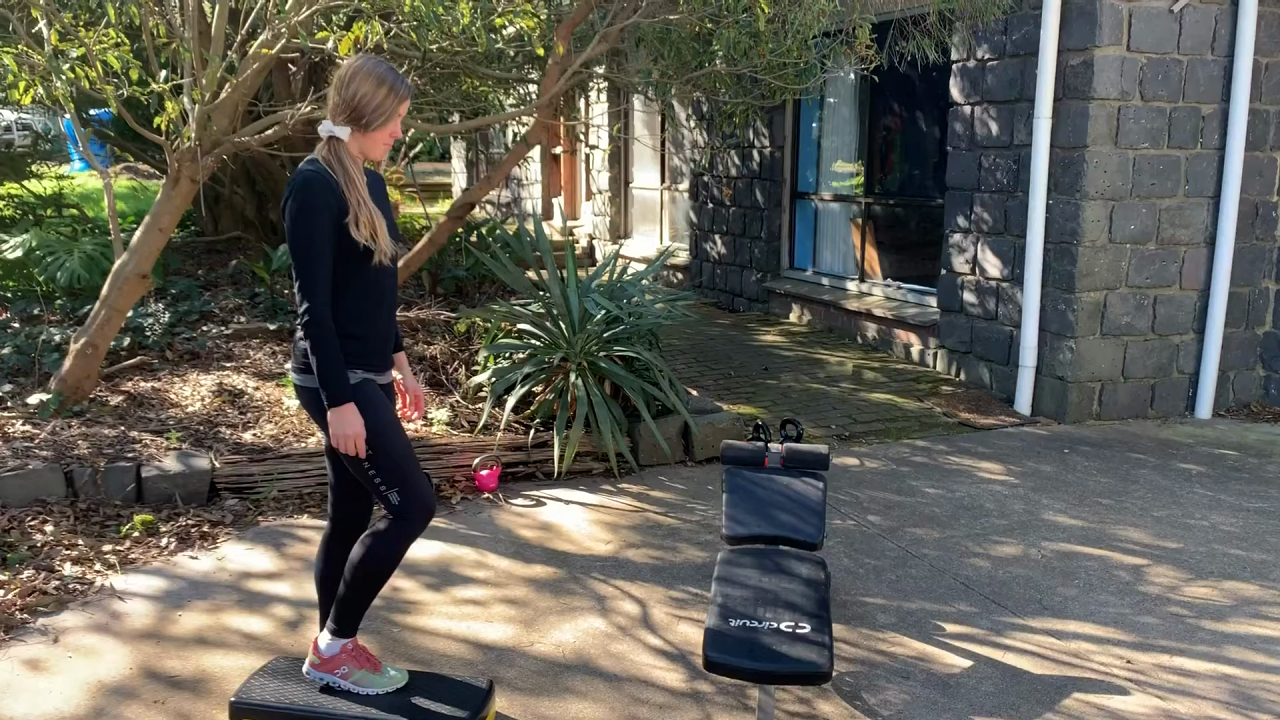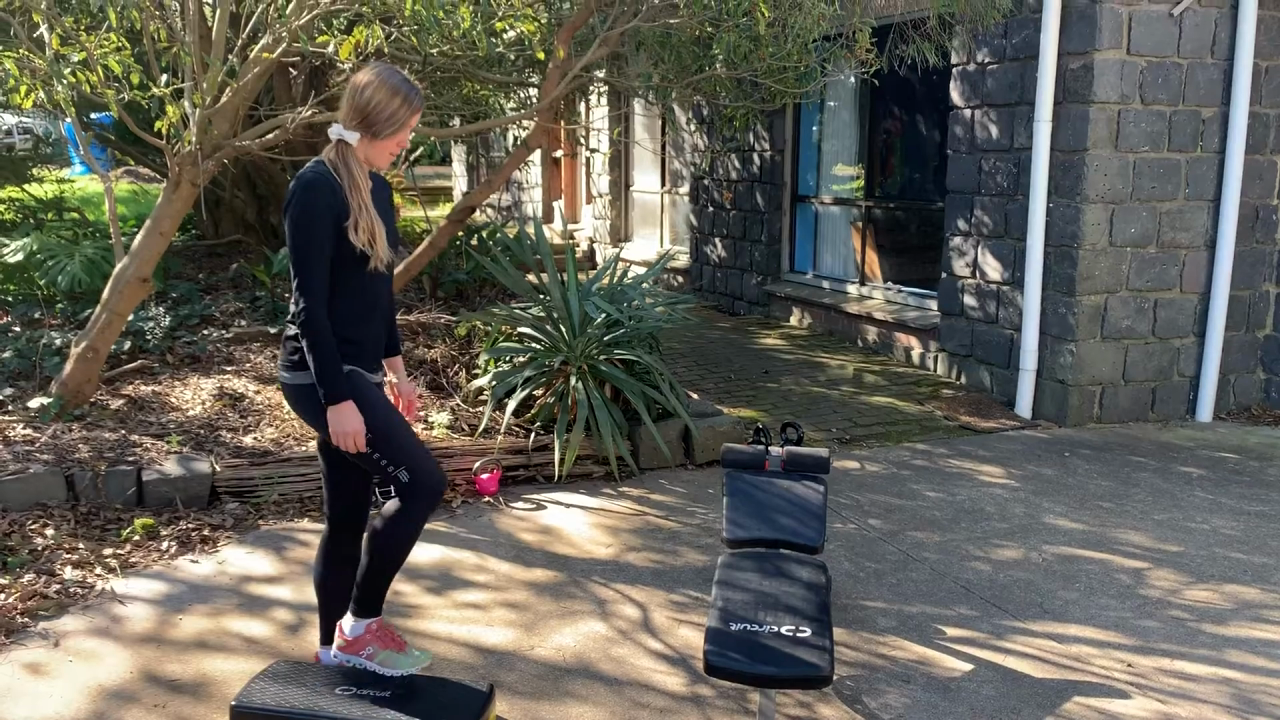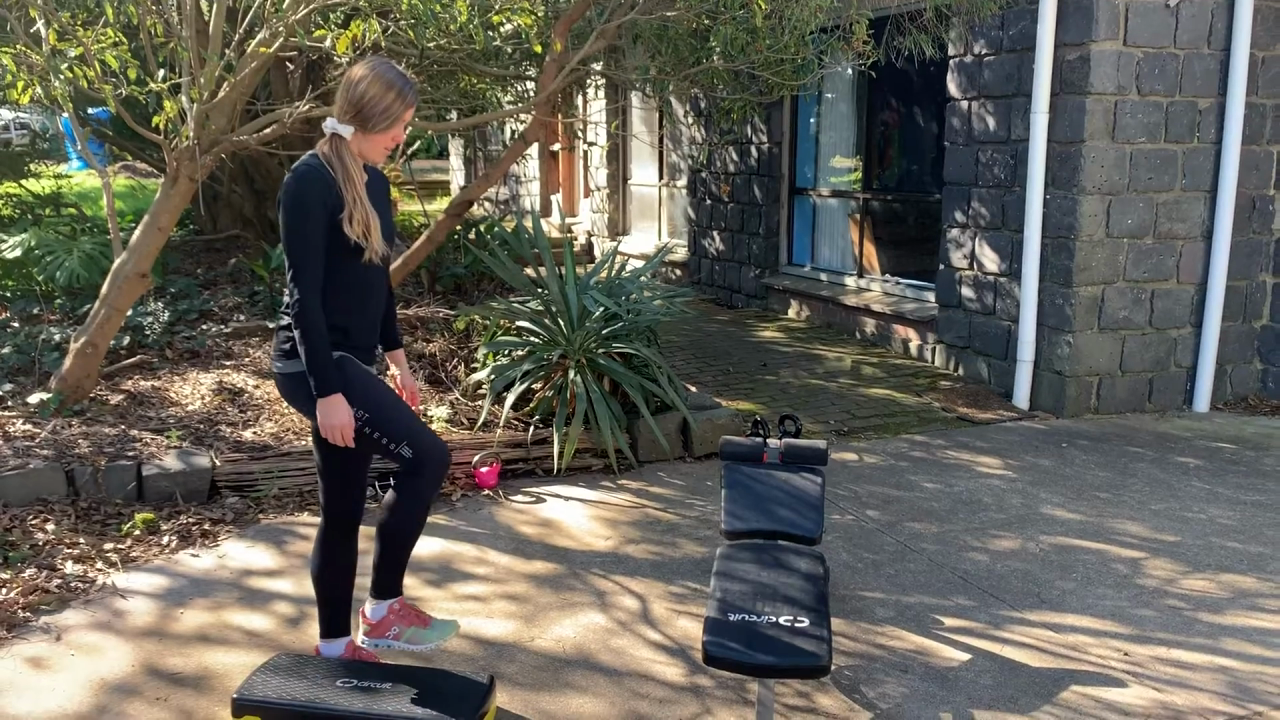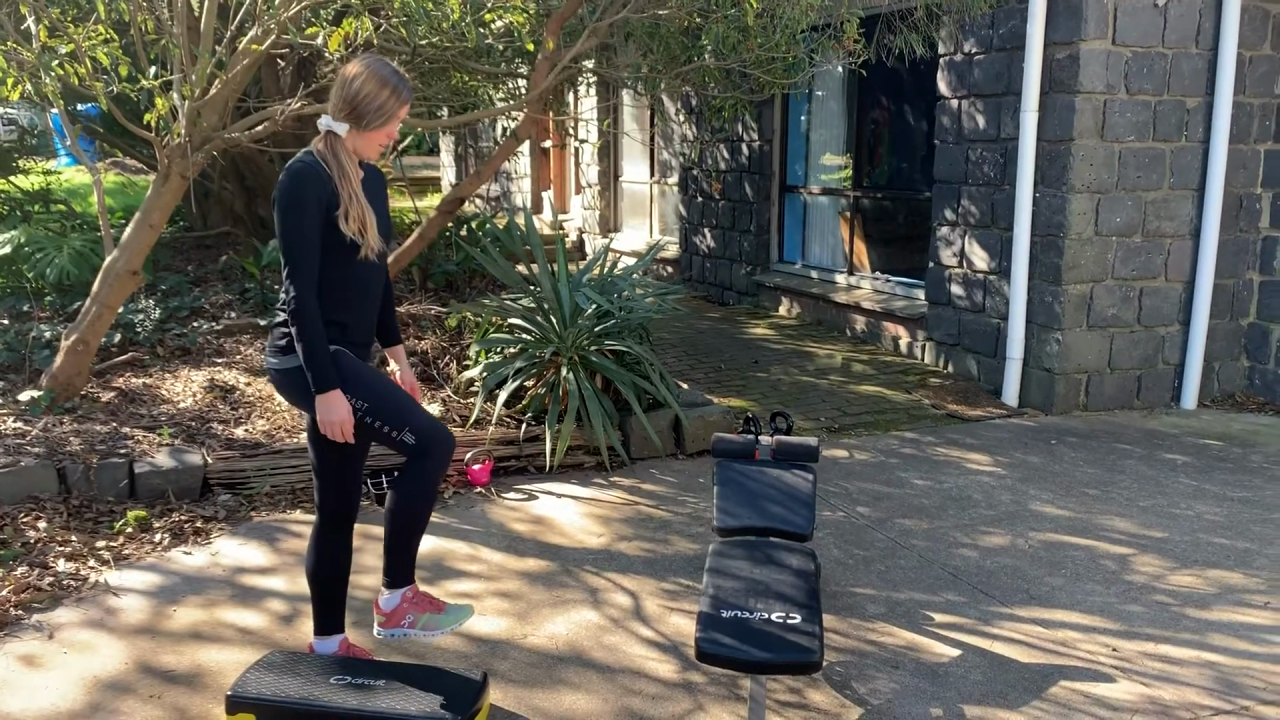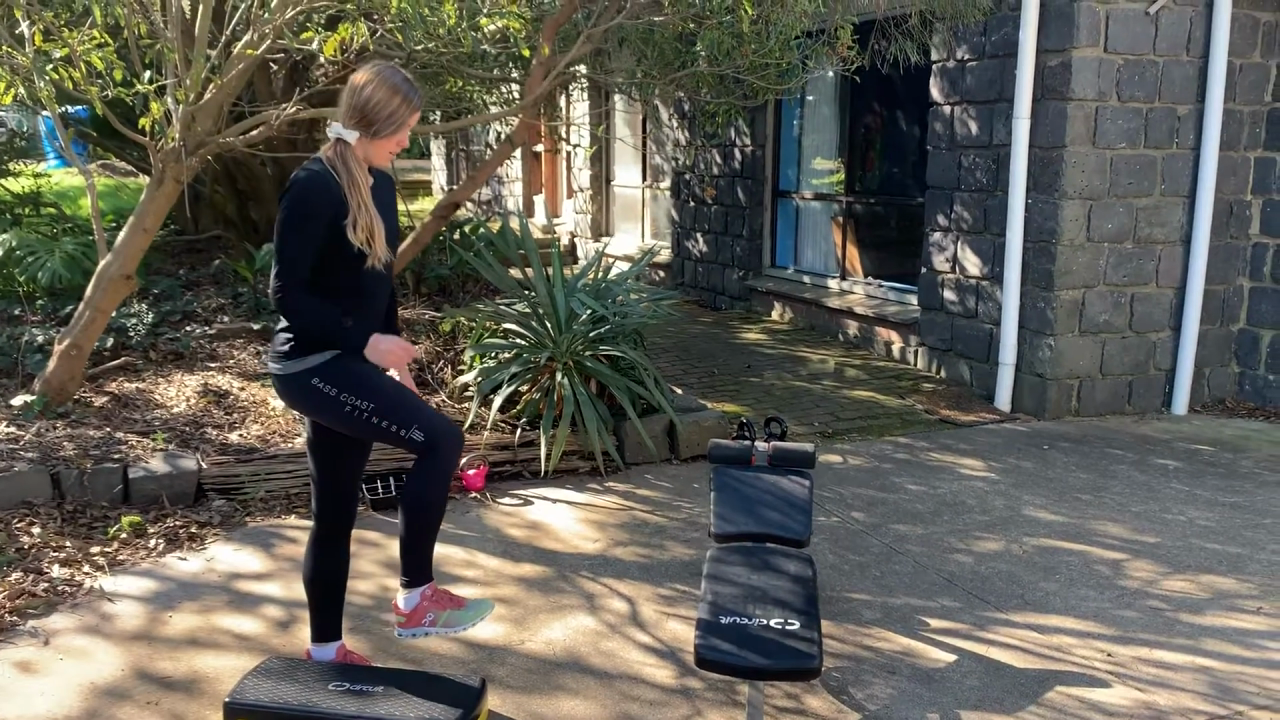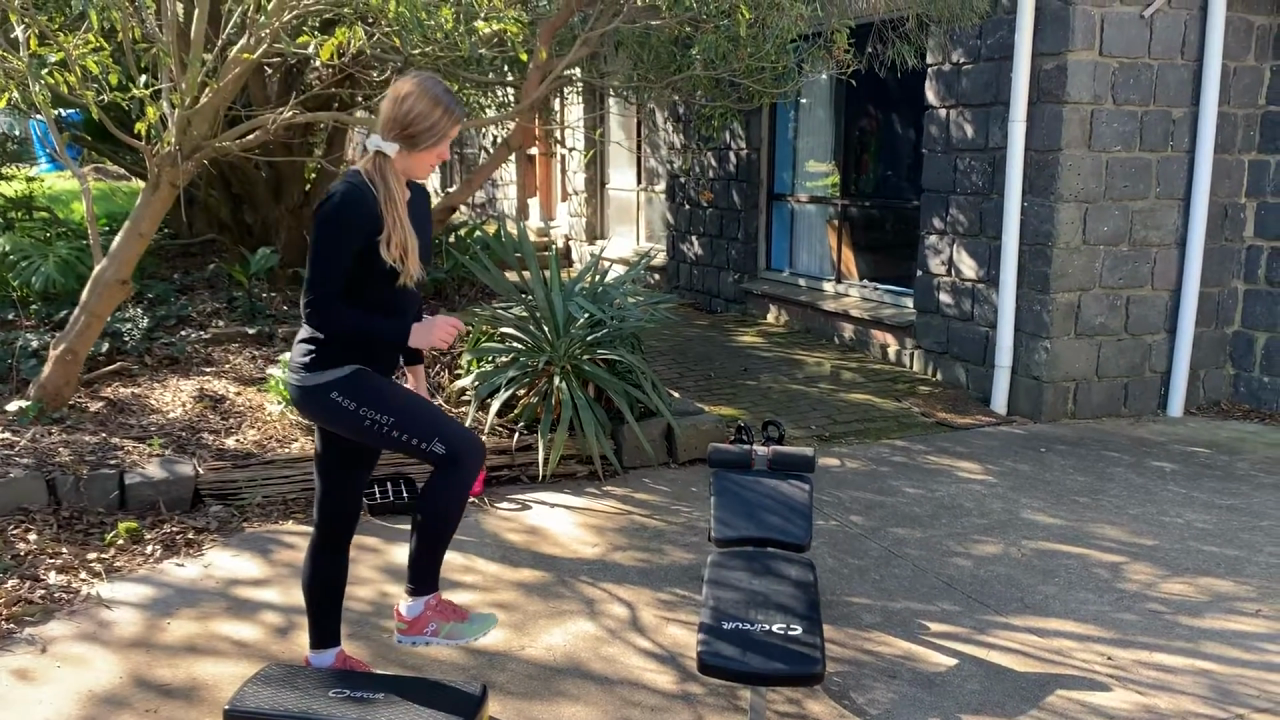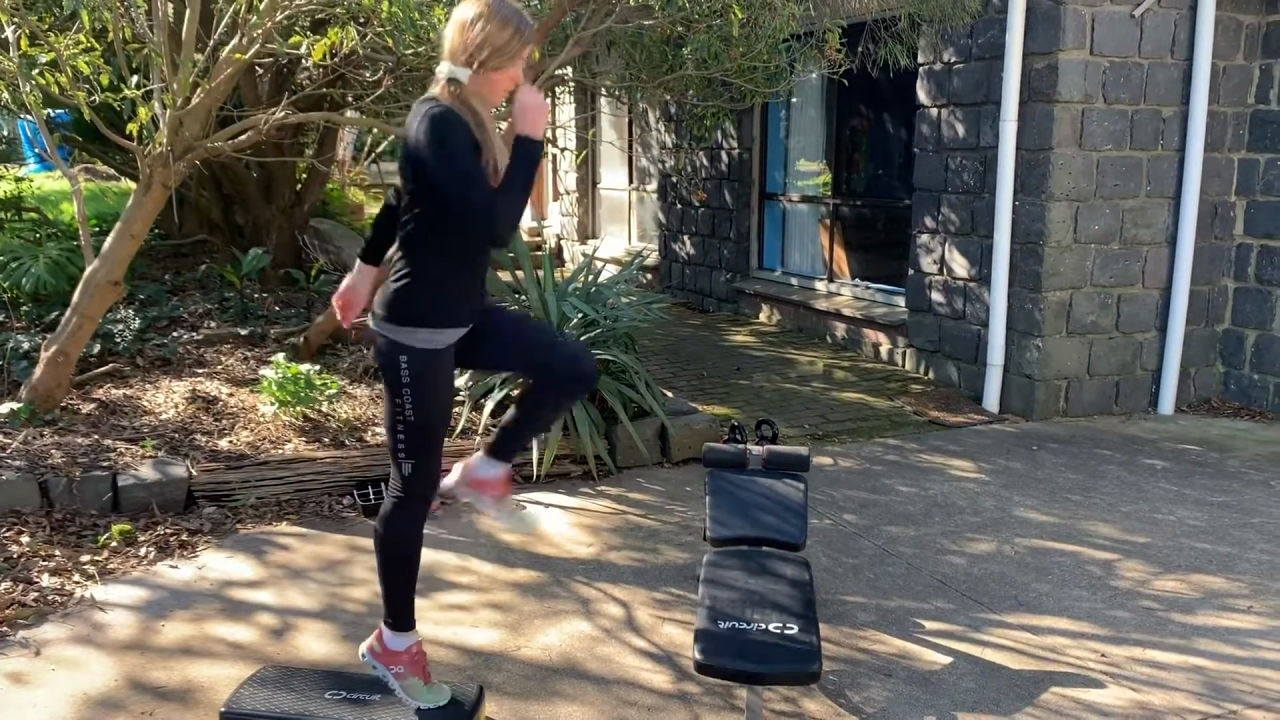
dt=0.4s
person 1, frame 1
left shoulder: (368, 182)
right shoulder: (314, 185)
right elbow: (314, 303)
left wrist: (399, 362)
right wrist: (338, 400)
left hip: (364, 373)
right hip: (336, 378)
left knee: (352, 515)
right knee: (411, 504)
left ankle: (333, 650)
right ankle: (334, 646)
person 1, frame 2
left shoulder: (376, 188)
right shoulder: (317, 187)
right elbow: (310, 302)
left wrist: (394, 366)
right wrist: (337, 398)
left hip: (357, 371)
right hip: (321, 375)
left knee: (349, 516)
right knee: (422, 482)
left ankle: (335, 648)
right ankle: (360, 625)
person 1, frame 3
left shoulder: (374, 182)
right shoulder: (310, 180)
right elbow: (303, 294)
left wrist: (396, 357)
right wrist: (327, 390)
left hip: (351, 361)
right hip: (314, 364)
left knee: (343, 508)
right knee: (427, 457)
left ankle: (337, 643)
right ankle: (383, 609)
person 1, frame 4
left shoulder: (371, 179)
right shoulder: (305, 178)
right elbow: (300, 291)
left wrist: (396, 353)
right wrist: (325, 387)
left hip: (347, 357)
right hip: (309, 360)
left knee: (339, 505)
right knee: (432, 443)
left ankle: (328, 641)
right ankle: (397, 598)
person 1, frame 5
left shoulder: (379, 185)
right shoulder: (313, 186)
right elbow: (287, 294)
left wrist: (394, 359)
right wrist: (368, 344)
left hip: (343, 364)
right hip: (311, 365)
left knee: (336, 510)
right knee: (440, 439)
left ankle: (326, 648)
right ankle: (416, 596)
person 1, frame 6
left shoulder: (413, 199)
right shoulder: (349, 201)
right elbow: (319, 311)
left wrist: (415, 371)
right wrist: (412, 334)
left hip: (362, 377)
right hip: (328, 379)
left knee: (338, 516)
right knee: (462, 451)
left ankle: (325, 654)
right ankle: (419, 606)
person 1, frame 7
left shoulder: (463, 116)
right shoulder: (438, 124)
left elbow: (402, 201)
right elbow: (494, 225)
left wrist: (365, 269)
right wrist: (529, 137)
left hip: (463, 316)
right hip: (415, 331)
left knee: (574, 367)
right knee: (415, 483)
left ankle: (485, 469)
right ankle: (393, 641)
